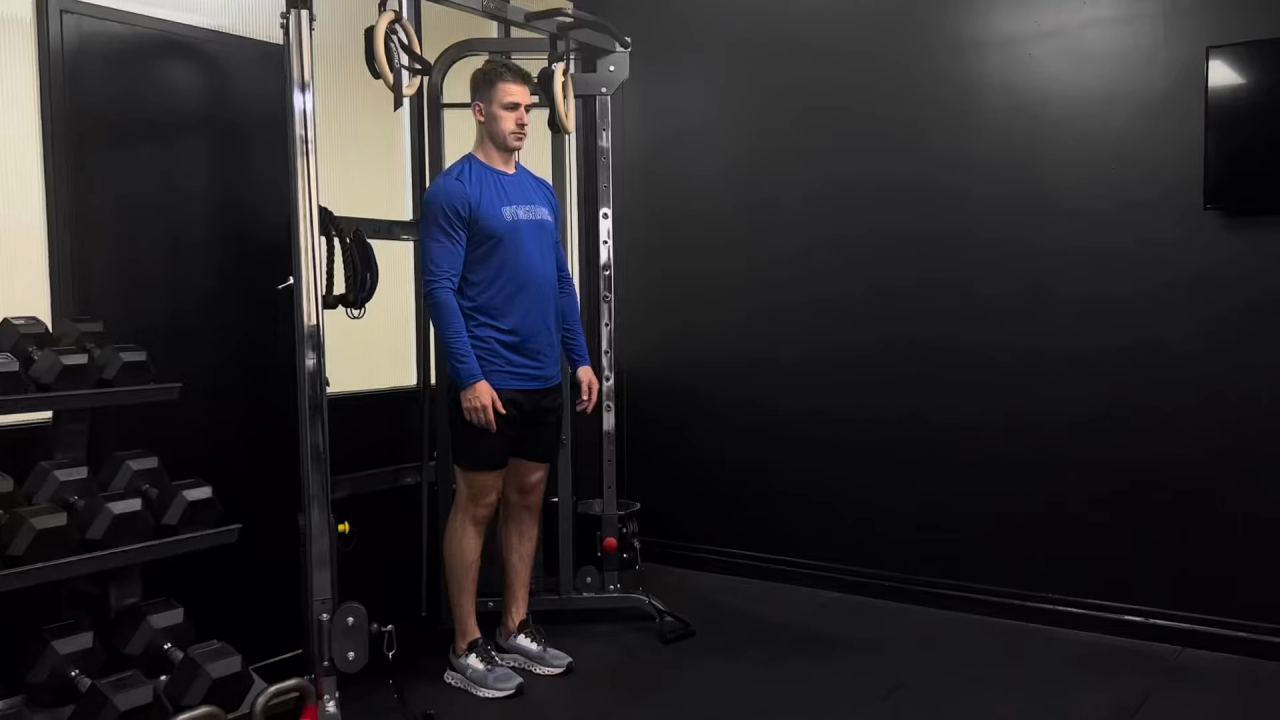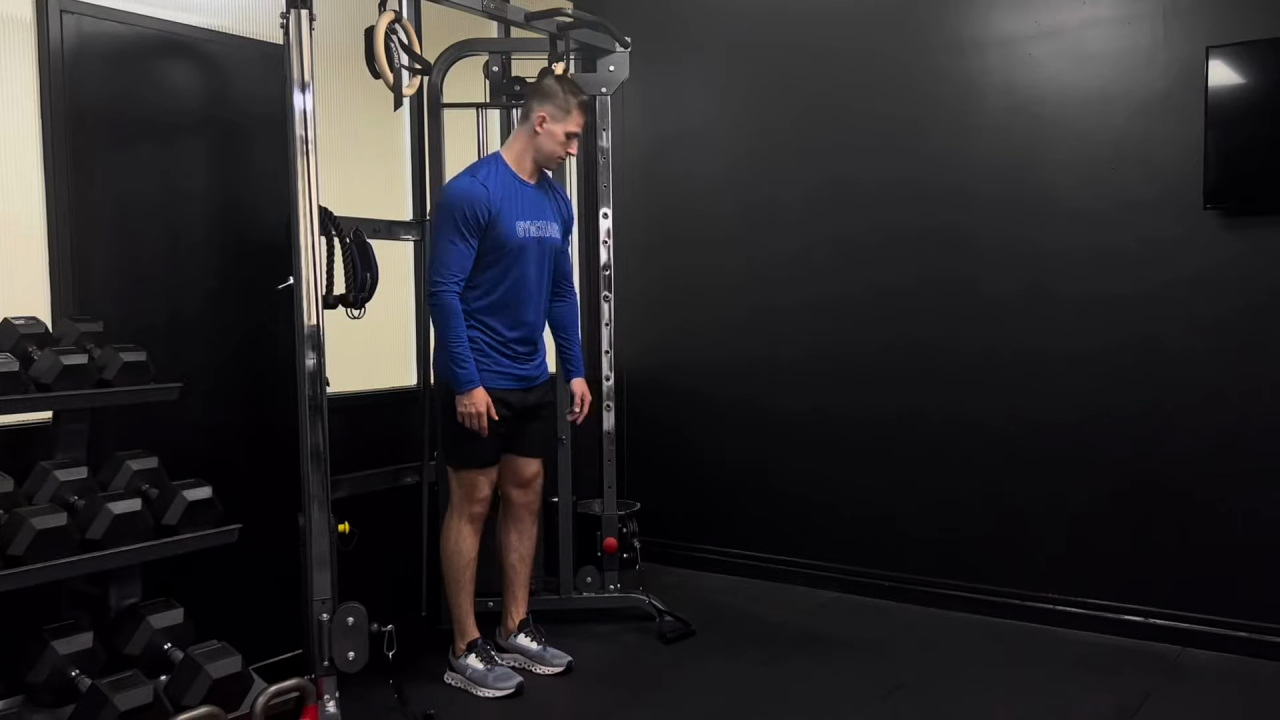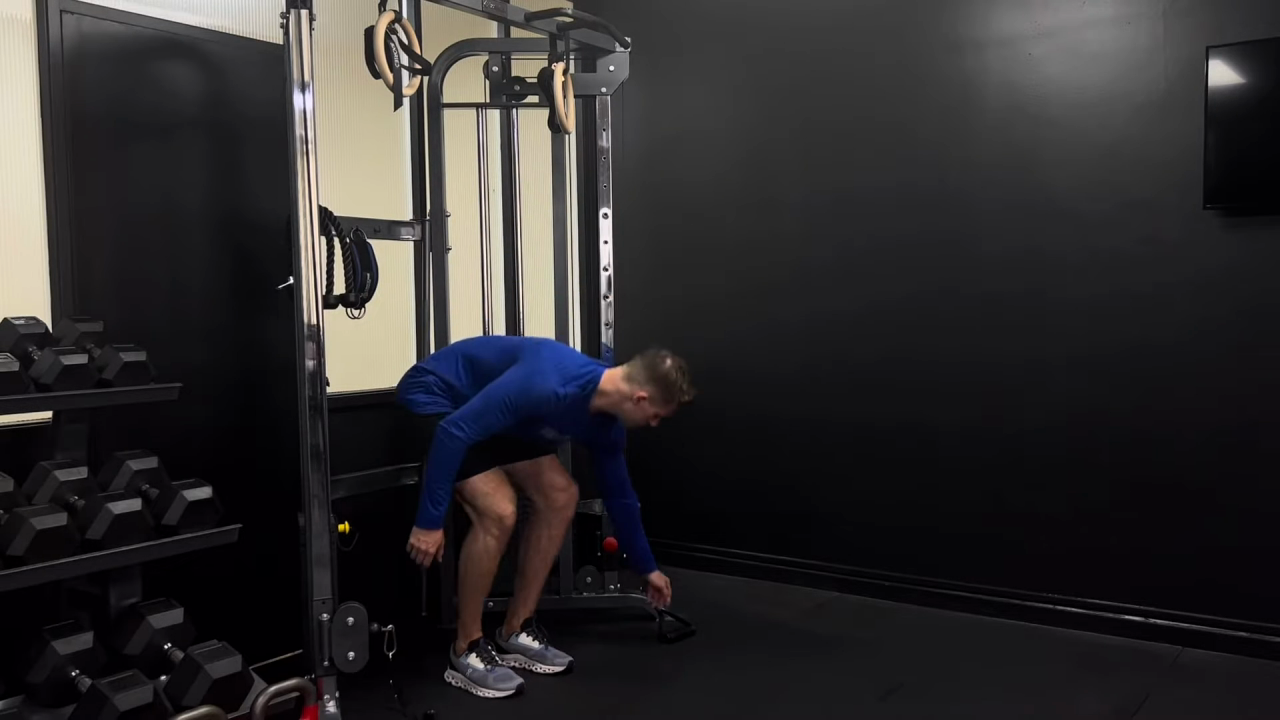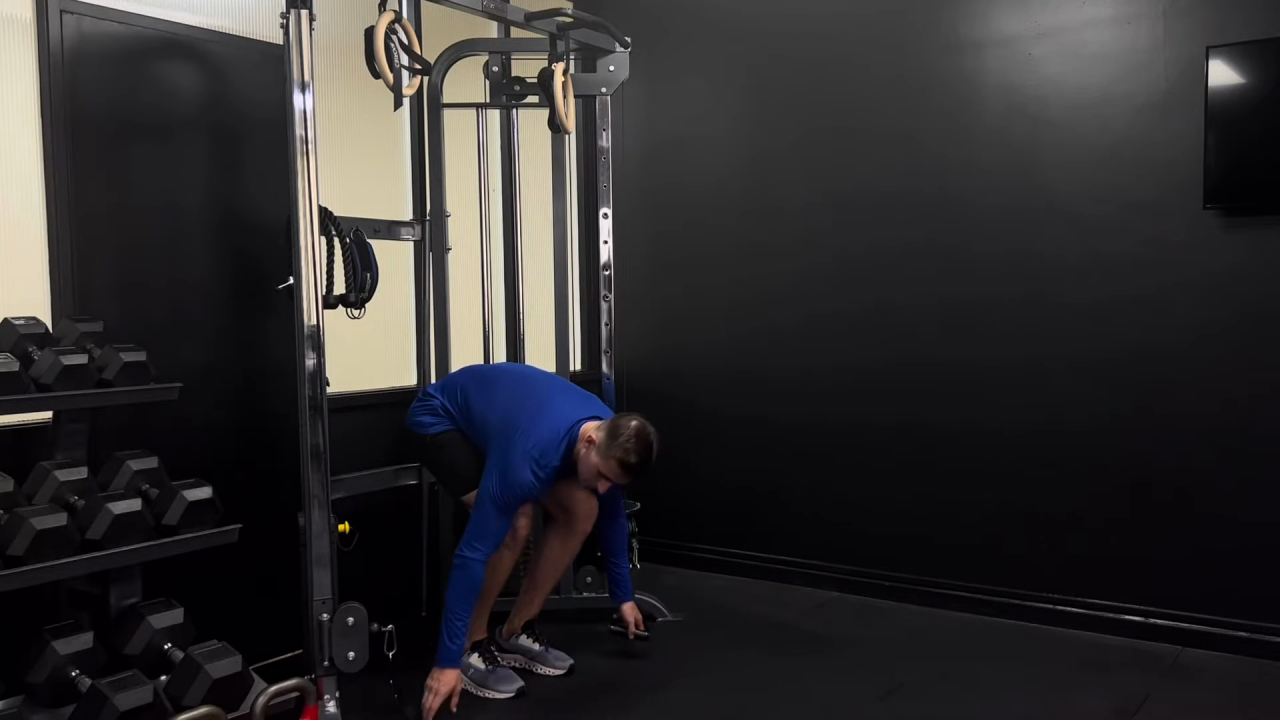
dt=0.7s
person 1, frame 1
left shoulder: (542, 193)
right shoulder: (454, 191)
left elbow: (561, 283)
right elbow: (440, 291)
left wrist: (580, 359)
right wrist: (469, 377)
left hip: (542, 380)
right hip: (488, 382)
left knee: (527, 500)
right knee: (477, 505)
left ankle: (515, 631)
right ankle: (465, 650)
person 1, frame 2
left shoulder: (556, 201)
right shoulder: (472, 192)
left elbow: (562, 292)
right elbow: (444, 293)
left wrist: (574, 370)
right wrist: (466, 382)
left hip: (530, 379)
right hip: (473, 383)
left knee: (525, 497)
right knee: (472, 504)
left ankle: (515, 632)
right ankle: (464, 649)
person 1, frame 3
left shoulder: (603, 418)
right shoulder: (546, 385)
left elbow: (618, 492)
right elbow: (454, 432)
left wrist: (646, 565)
right wrist: (430, 520)
left hip: (488, 408)
right hip: (435, 396)
left knee: (560, 497)
right knee: (499, 510)
left ankle: (516, 630)
right ankle: (467, 650)
person 1, frame 4
left shoulder: (612, 440)
right shoulder: (529, 460)
left elbow: (612, 517)
right elbow: (473, 554)
left wrist: (623, 596)
right wrist: (449, 661)
left hip: (497, 406)
right hip: (439, 419)
left knee: (582, 511)
right knee: (515, 524)
left ankle: (514, 633)
right ankle: (472, 647)
